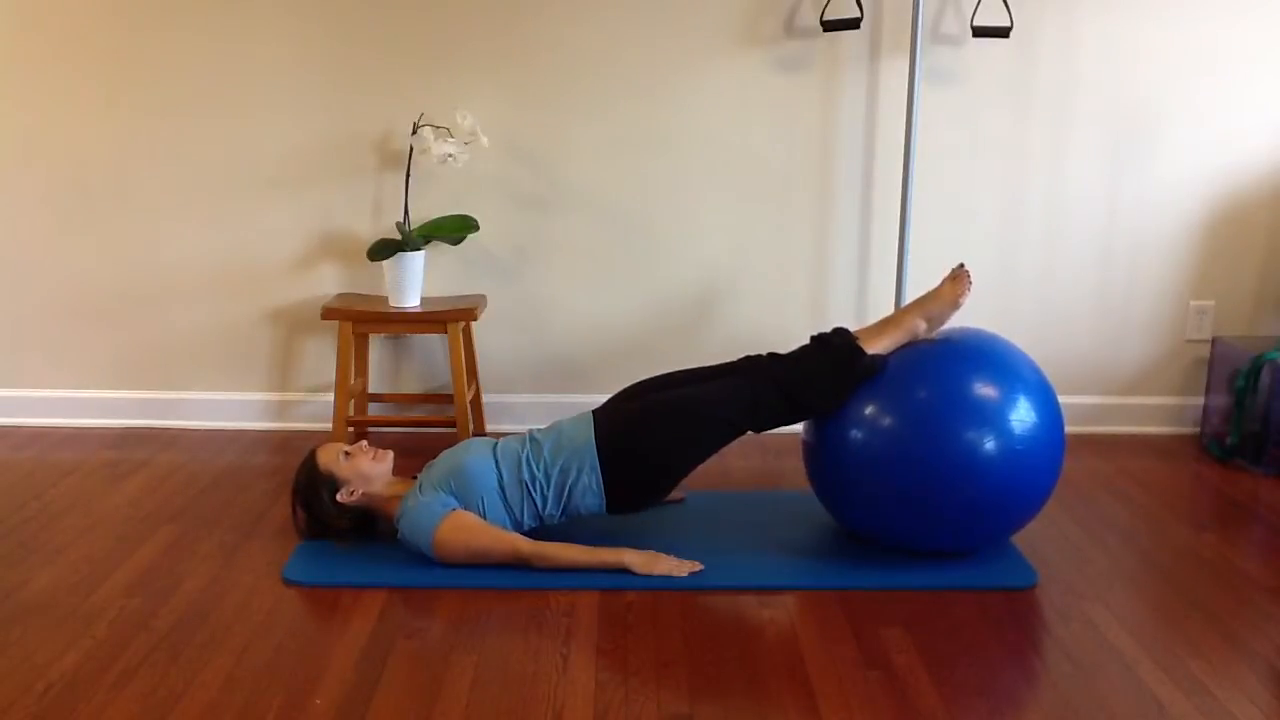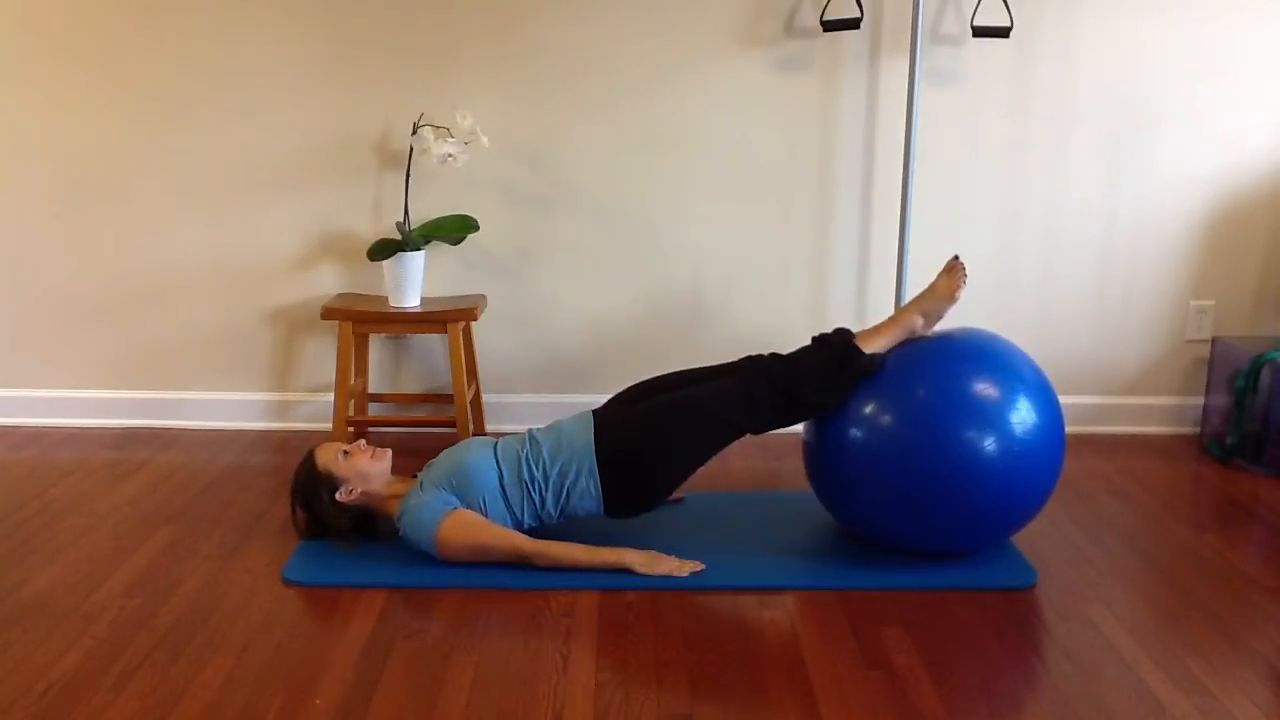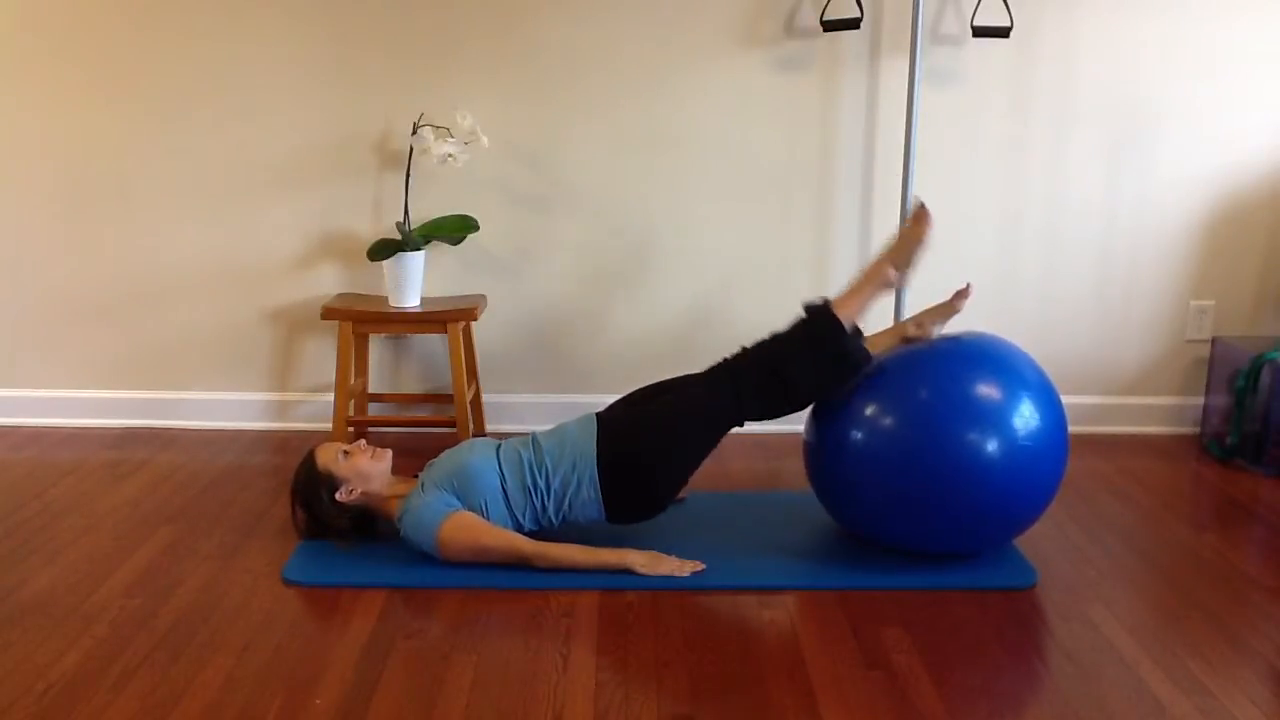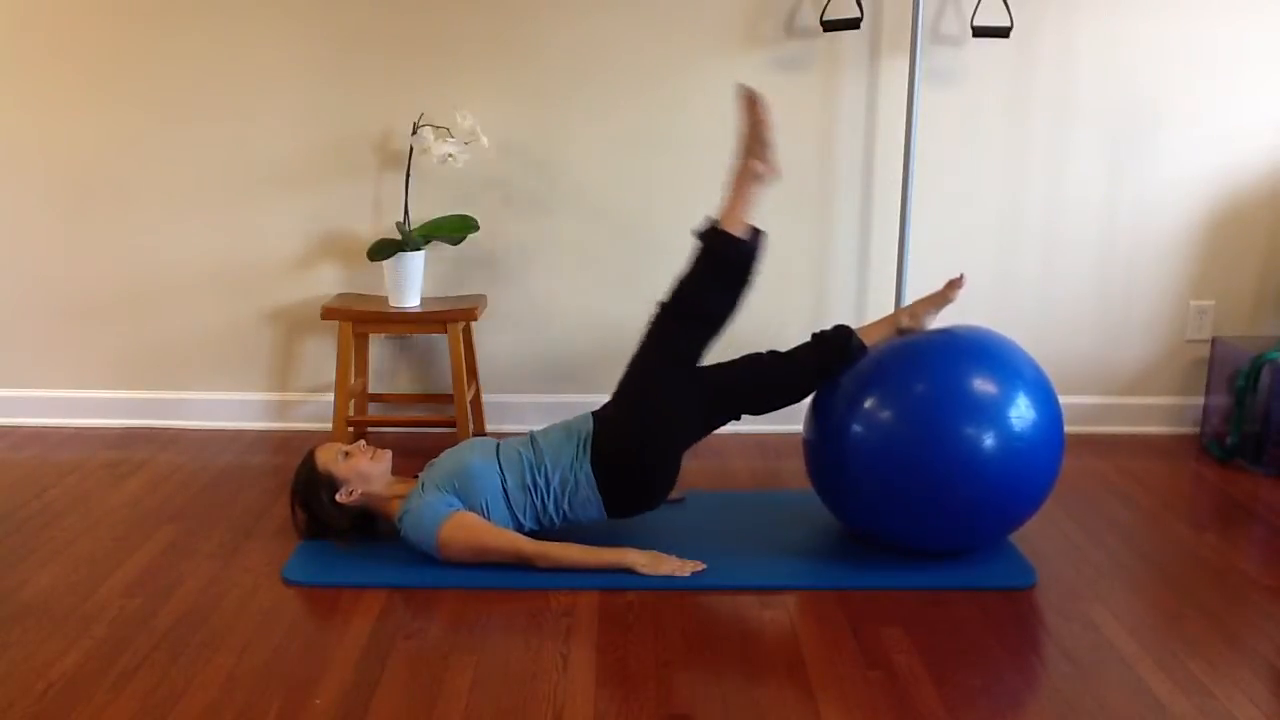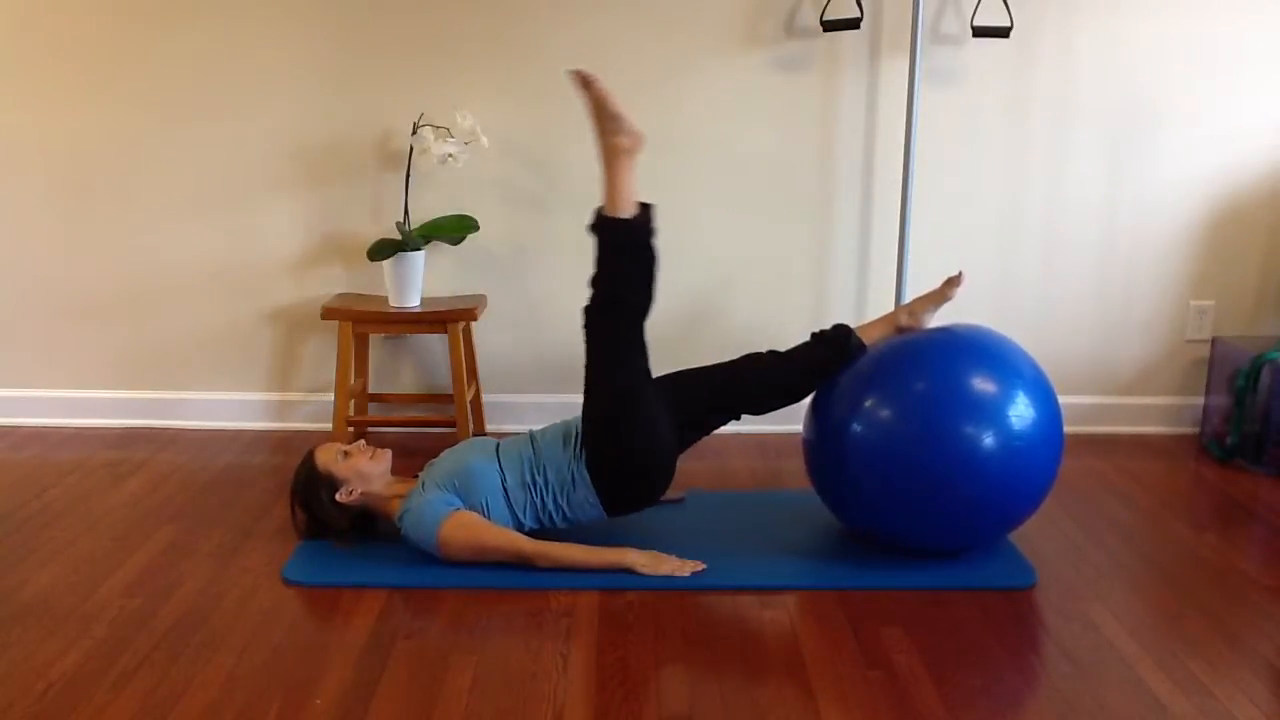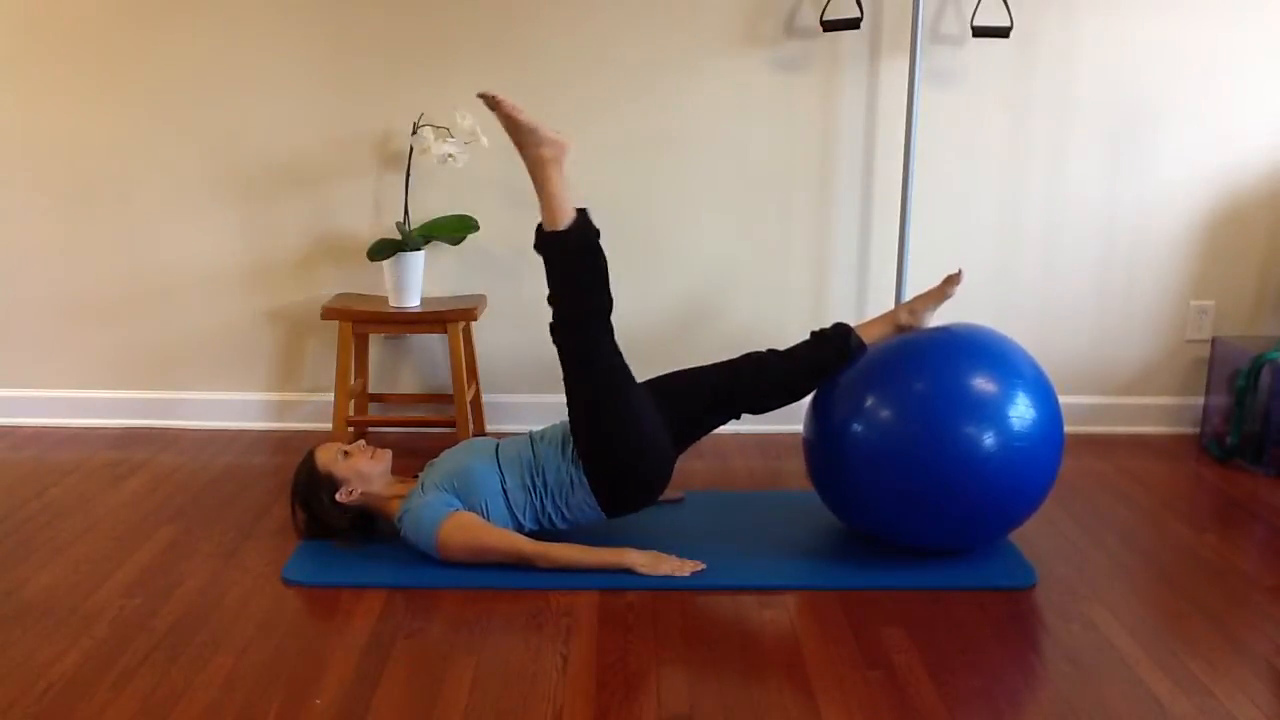
dt=0.3s
person 1, frame 1
left shoulder: (427, 483)
right shoulder: (418, 523)
right elbow: (525, 552)
left wrist: (645, 487)
right wrist: (627, 558)
left hip: (600, 435)
right hip: (609, 468)
left knee: (756, 374)
right knee: (757, 397)
left ankle: (900, 326)
right ankle: (908, 330)
person 1, frame 2
left shoulder: (427, 483)
right shoulder: (417, 522)
right elbow: (525, 551)
left wrist: (652, 481)
right wrist: (628, 558)
left hip: (600, 436)
right hip: (612, 470)
left knee: (754, 373)
right knee: (751, 401)
left ankle: (900, 327)
right ankle: (905, 325)
person 1, frame 3
left shoulder: (429, 481)
right shoulder: (417, 521)
right elbow: (524, 551)
left wrist: (661, 473)
right wrist: (628, 560)
left hip: (604, 438)
right hip: (618, 477)
left knee: (747, 386)
right knee: (737, 385)
left ankle: (897, 333)
right ankle: (877, 278)
person 1, frame 4
left shoulder: (427, 484)
right shoulder: (418, 522)
right elbow: (528, 552)
left wrist: (647, 477)
right wrist: (630, 557)
left hip: (601, 451)
right hip: (614, 478)
left knee: (751, 378)
right knee: (678, 333)
left ankle: (895, 327)
right ankle: (745, 184)
person 1, frame 5
left shoulder: (426, 485)
right shoulder: (419, 521)
right elbow: (528, 553)
left wrist: (641, 479)
right wrist: (631, 559)
left hip: (597, 456)
right hip: (612, 475)
left knee: (750, 381)
right knee: (614, 323)
left ankle: (892, 325)
person 1, frame 6
left shoulder: (425, 486)
right shoulder: (418, 522)
right elbow: (526, 553)
right wrist: (630, 558)
left hip: (604, 463)
right hip: (611, 477)
left knee: (746, 381)
right knee: (582, 331)
left ankle: (893, 325)
